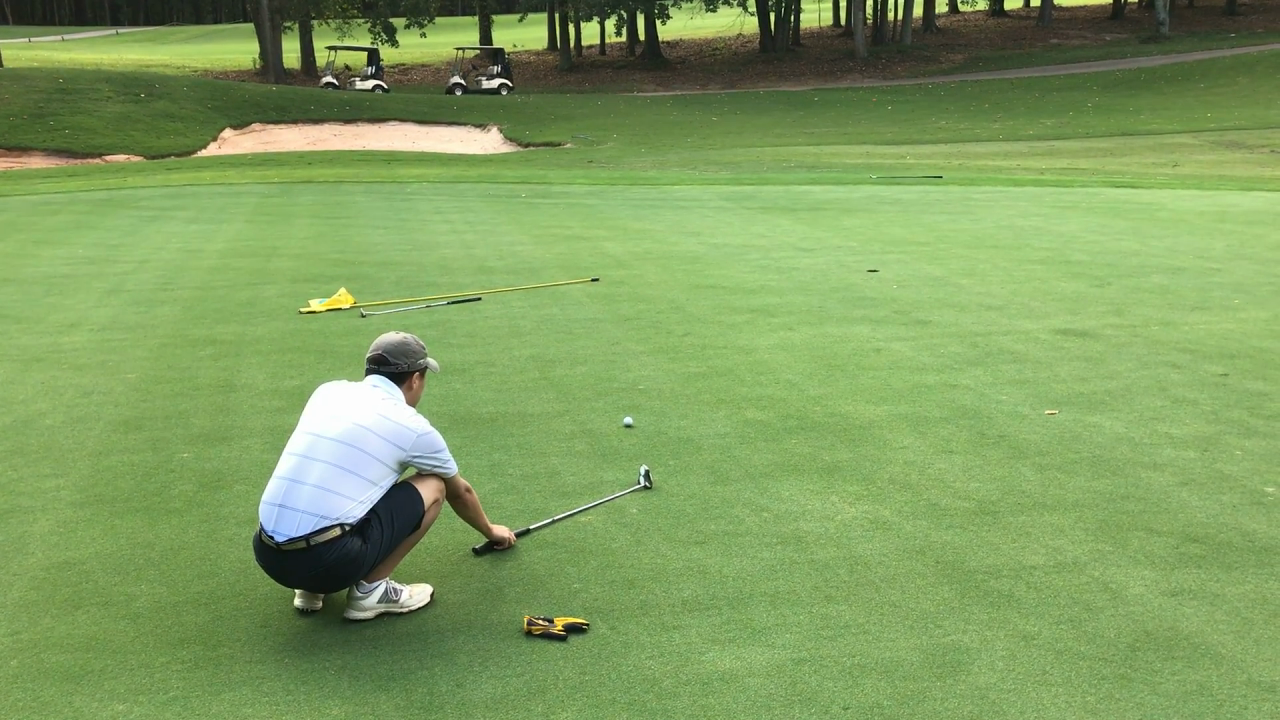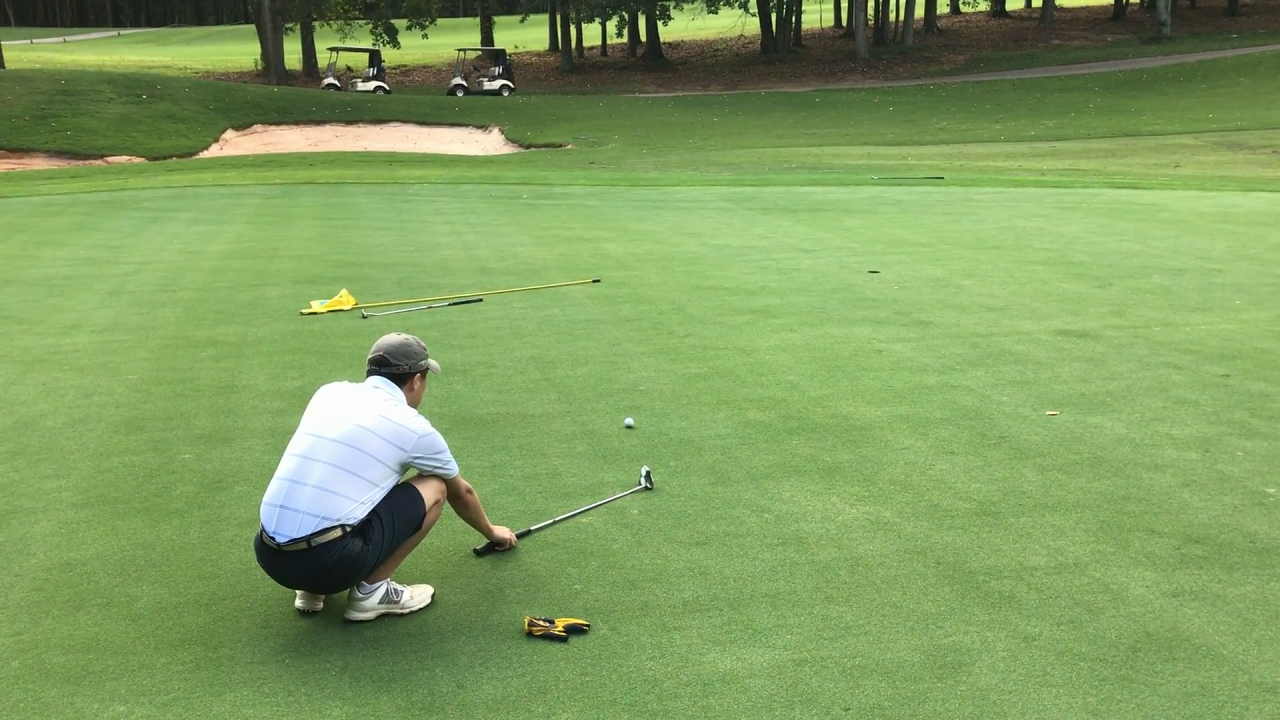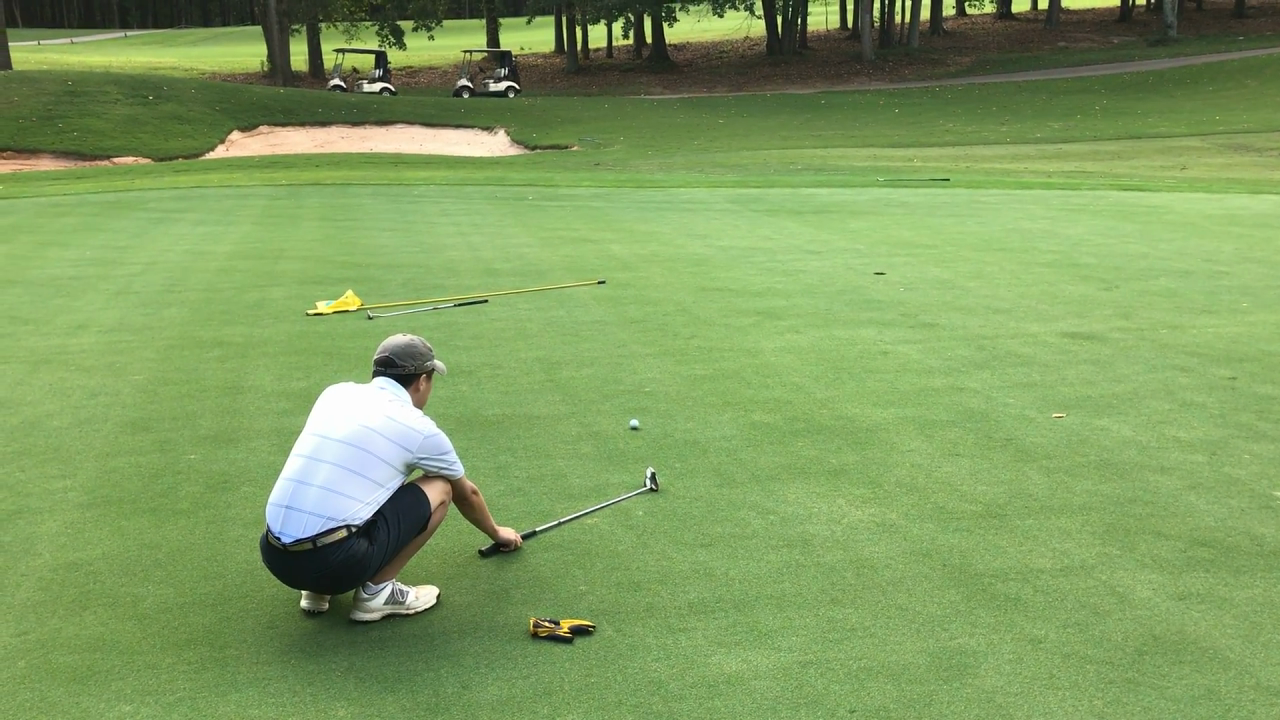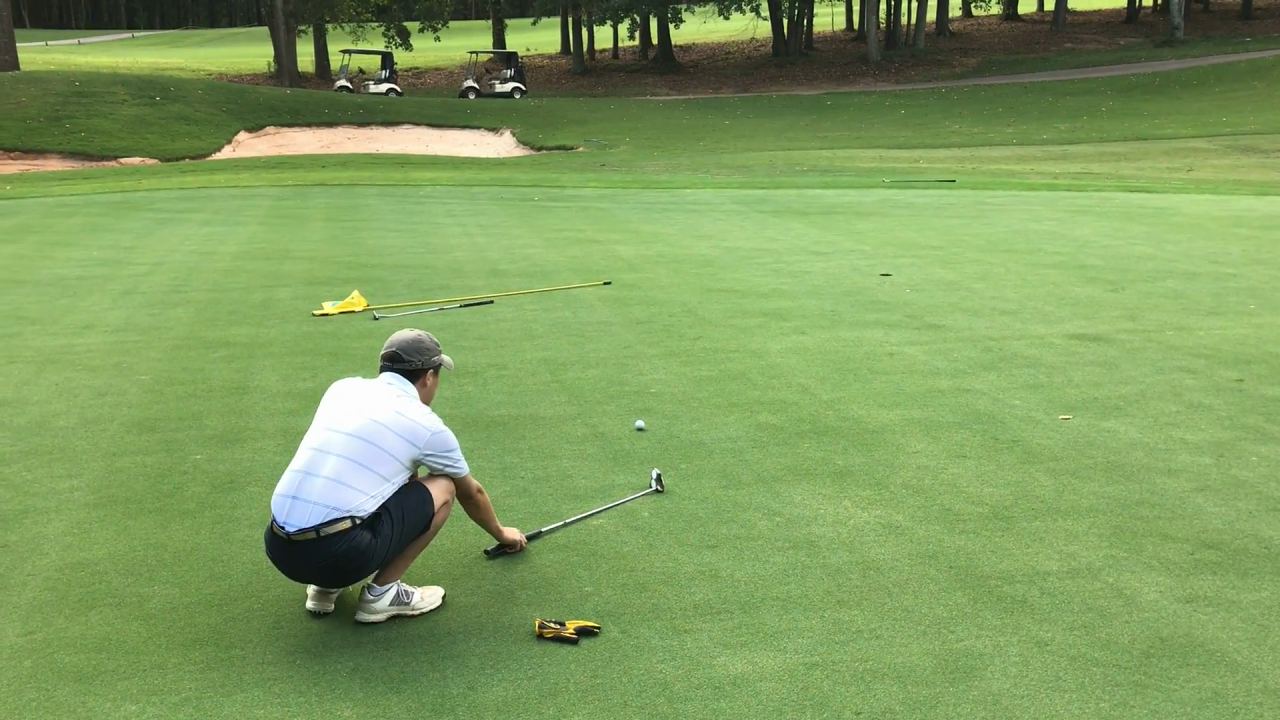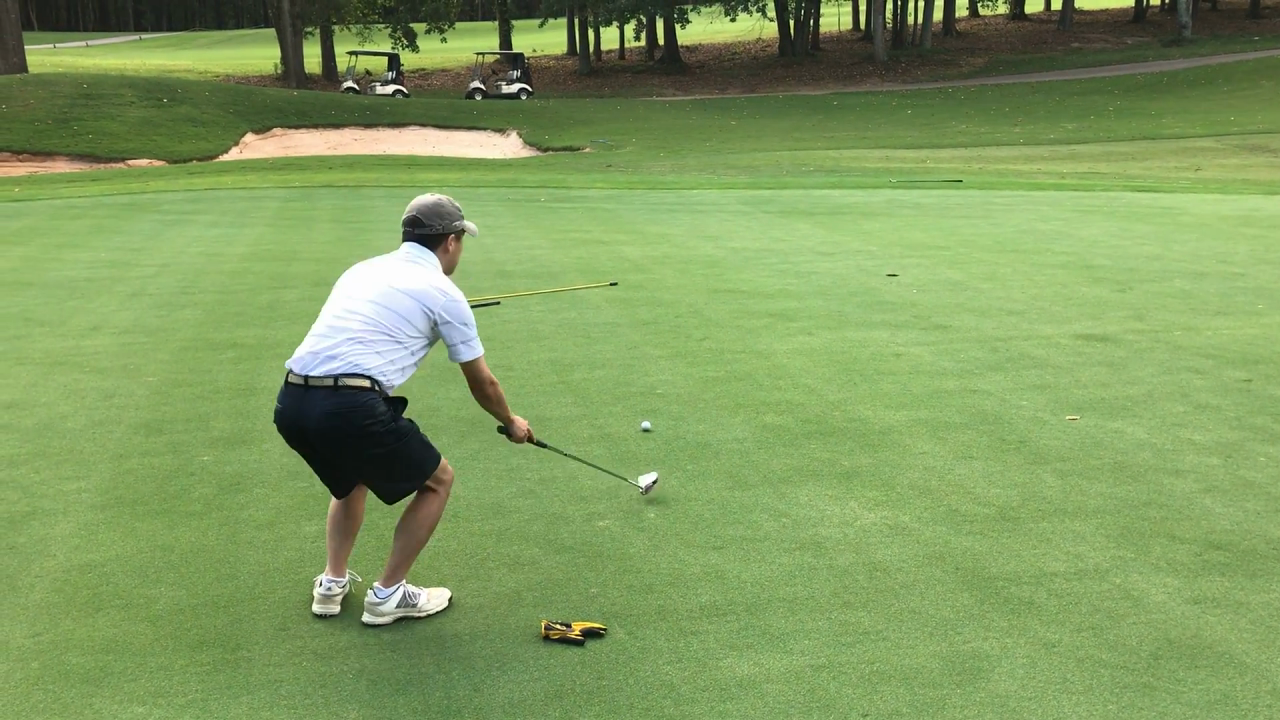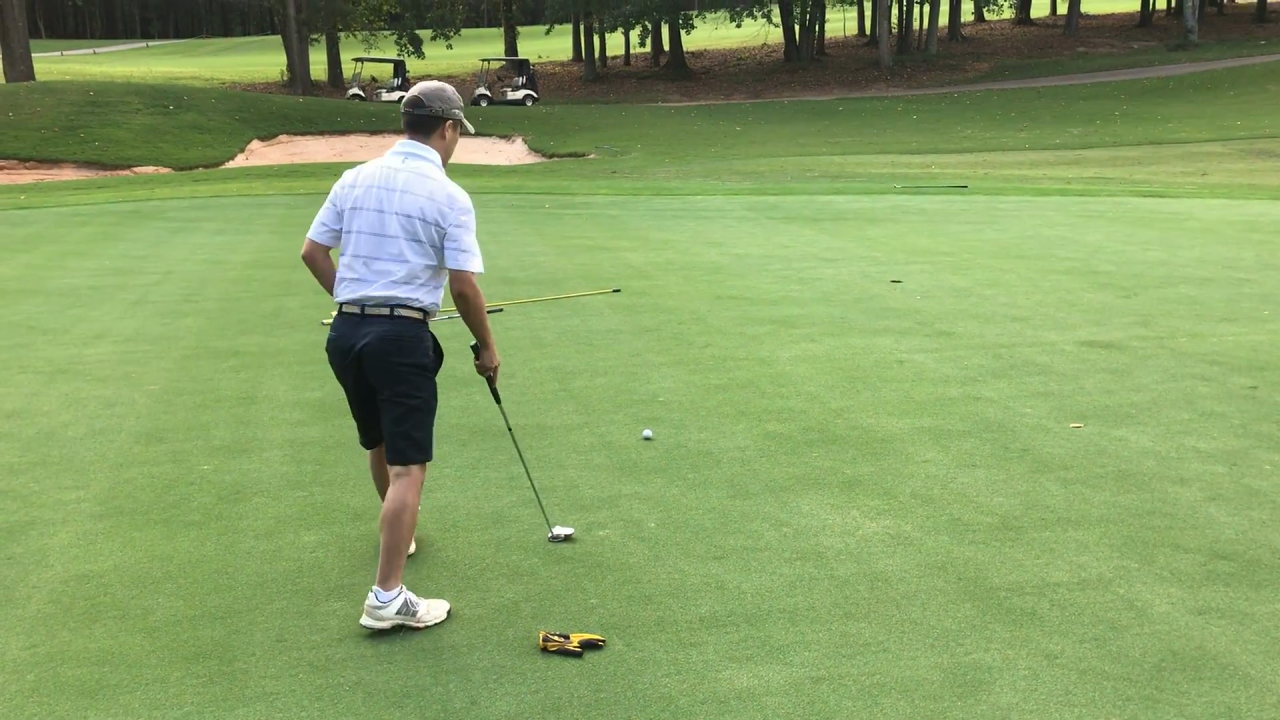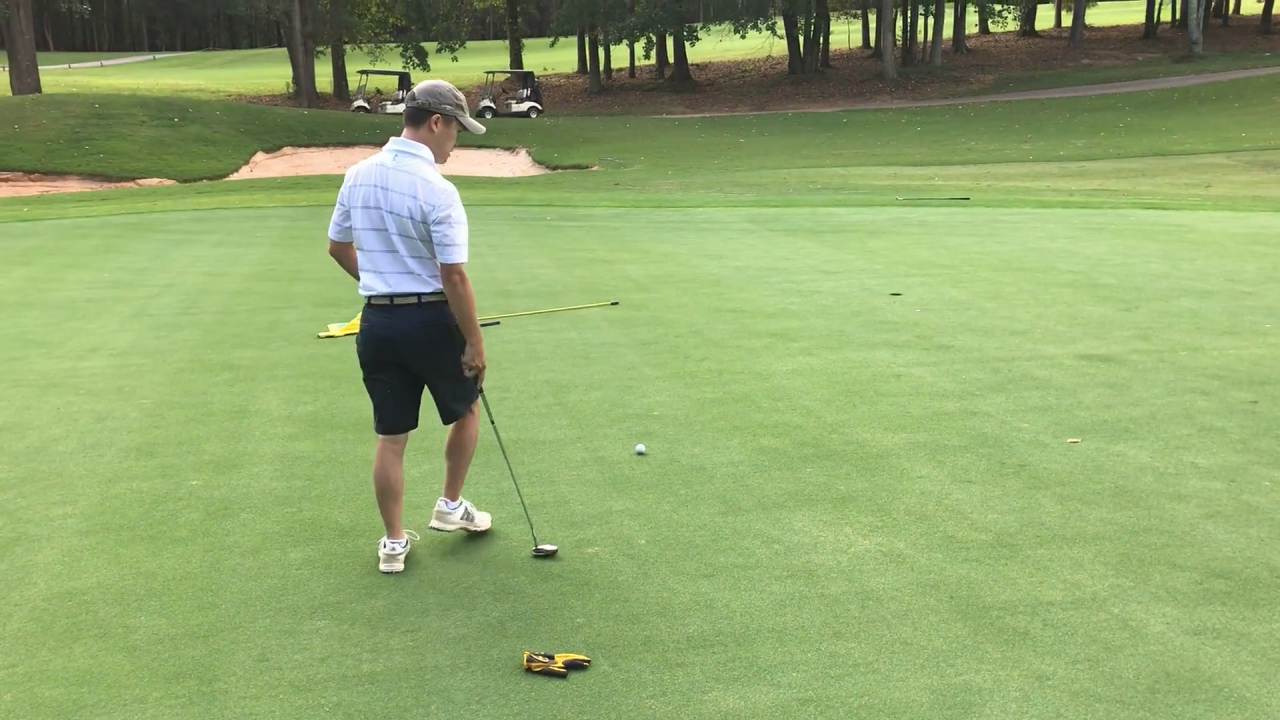
dt=0.4s
person 1, frame 1
left shoulder: (328, 391)
right shoulder: (411, 425)
right elbow: (460, 493)
right wrist: (490, 531)
left hip: (267, 554)
right hip: (327, 560)
right knee: (433, 487)
left ankle: (311, 588)
right ankle: (370, 590)
person 1, frame 2
left shoulder: (329, 392)
right shoulder: (413, 426)
right elbow: (461, 494)
right wrist: (491, 532)
left hip: (269, 555)
right hip: (329, 560)
right knee: (434, 488)
left ankle: (312, 588)
right ankle: (371, 591)
person 1, frame 3
left shoulder: (335, 393)
right shoulder: (419, 428)
right elbow: (466, 495)
right wrist: (496, 533)
left hip: (274, 555)
right hip: (334, 561)
right knee: (440, 489)
left ankle: (317, 588)
right ankle: (376, 591)
person 1, frame 4
left shoulder: (342, 388)
right shoulder: (425, 424)
right elbow: (471, 493)
right wrist: (501, 533)
left hip: (279, 546)
right hip: (336, 554)
right knee: (443, 488)
left ankle: (325, 586)
right ankle: (382, 593)
person 1, frame 5
left shoulder: (362, 269)
right shoulder: (443, 293)
right elbow: (481, 381)
right wrist: (511, 422)
left hip: (291, 402)
right hip: (350, 406)
left knee: (355, 474)
right knee: (436, 482)
left ankle: (333, 582)
right ankle: (388, 595)
person 1, frame 6
left shoulder: (354, 179)
right shoulder: (449, 197)
left elbow: (313, 252)
right elbow: (464, 287)
right wrist: (487, 346)
left hip: (346, 331)
right hip: (401, 335)
left knee: (380, 444)
right knee: (408, 466)
left ankle: (400, 536)
right ankle: (387, 597)
person 1, frame 7
left shoulder: (358, 175)
right shoulder: (437, 190)
left elbow: (338, 247)
right elbow: (454, 276)
right wrist: (475, 342)
left hip: (376, 321)
right hip: (428, 318)
left knee: (391, 437)
right knee: (465, 411)
left ankle: (393, 541)
right ankle: (451, 506)
